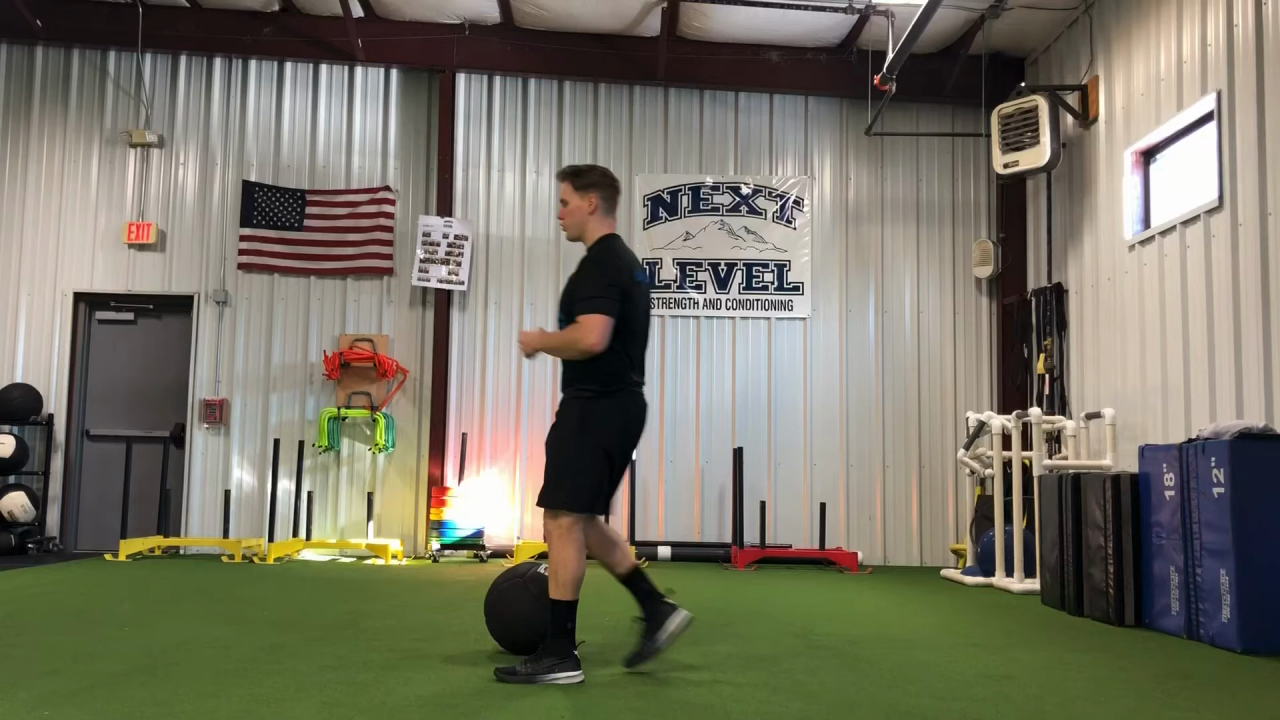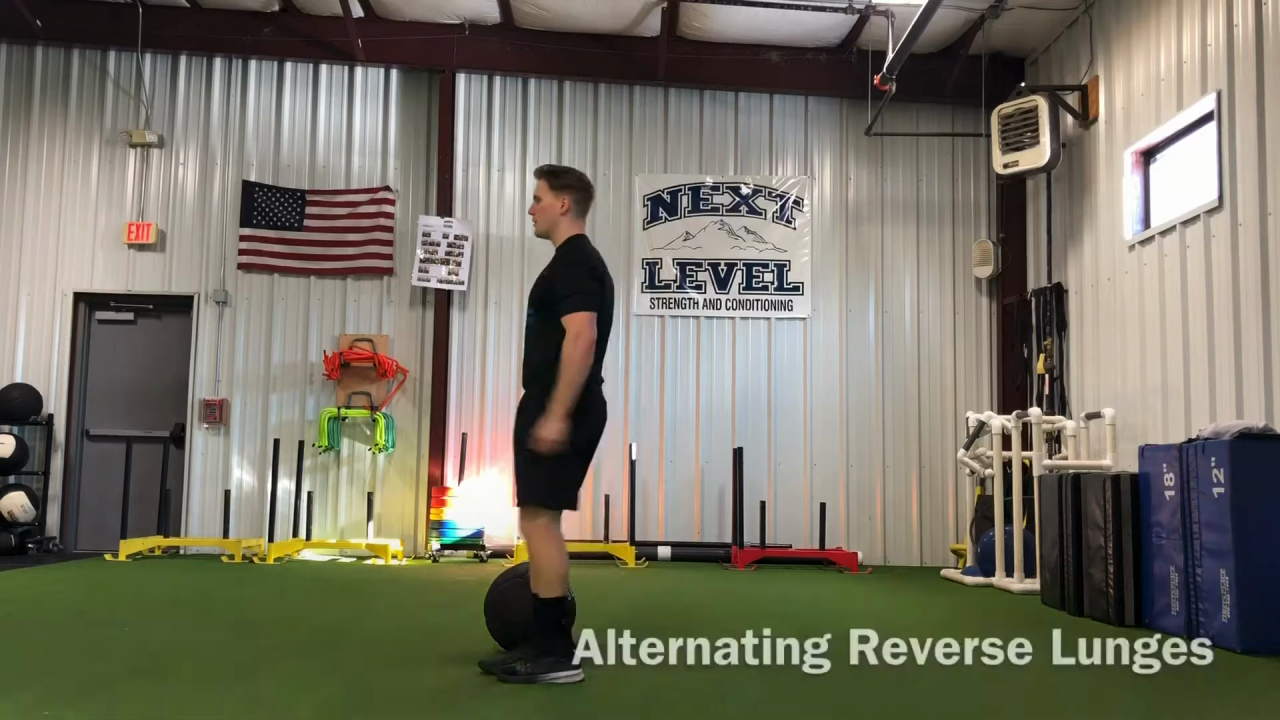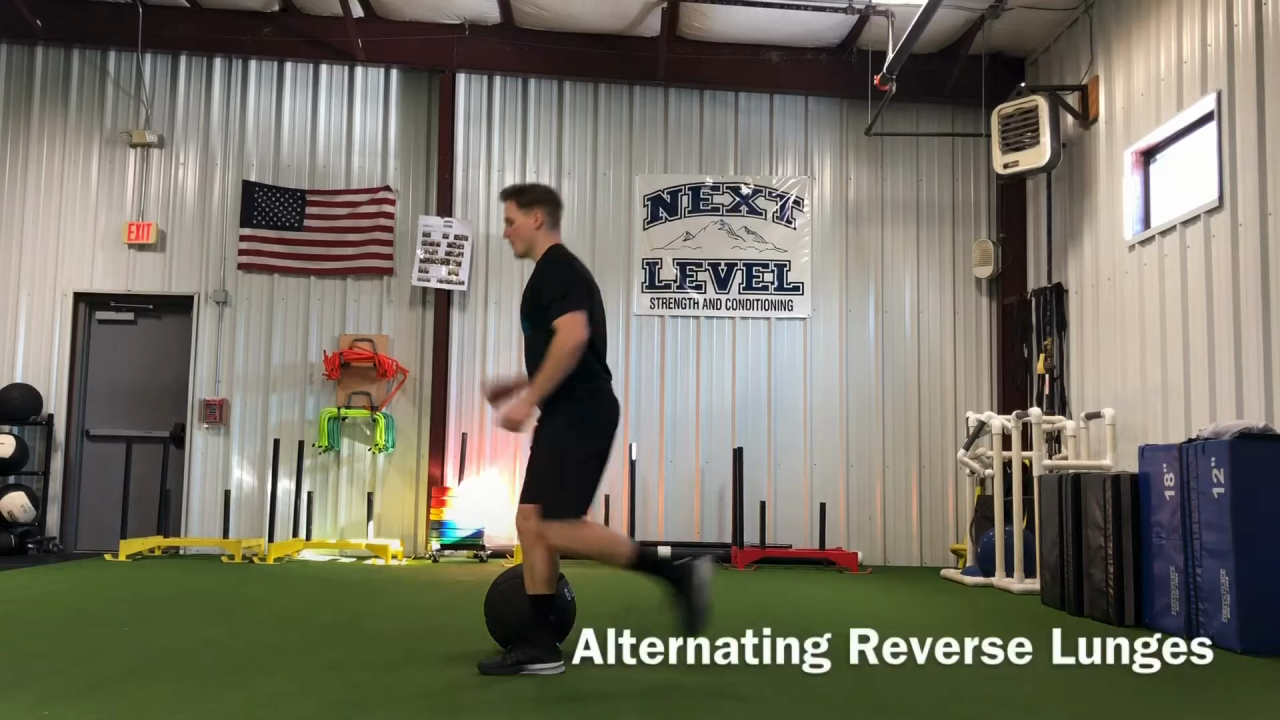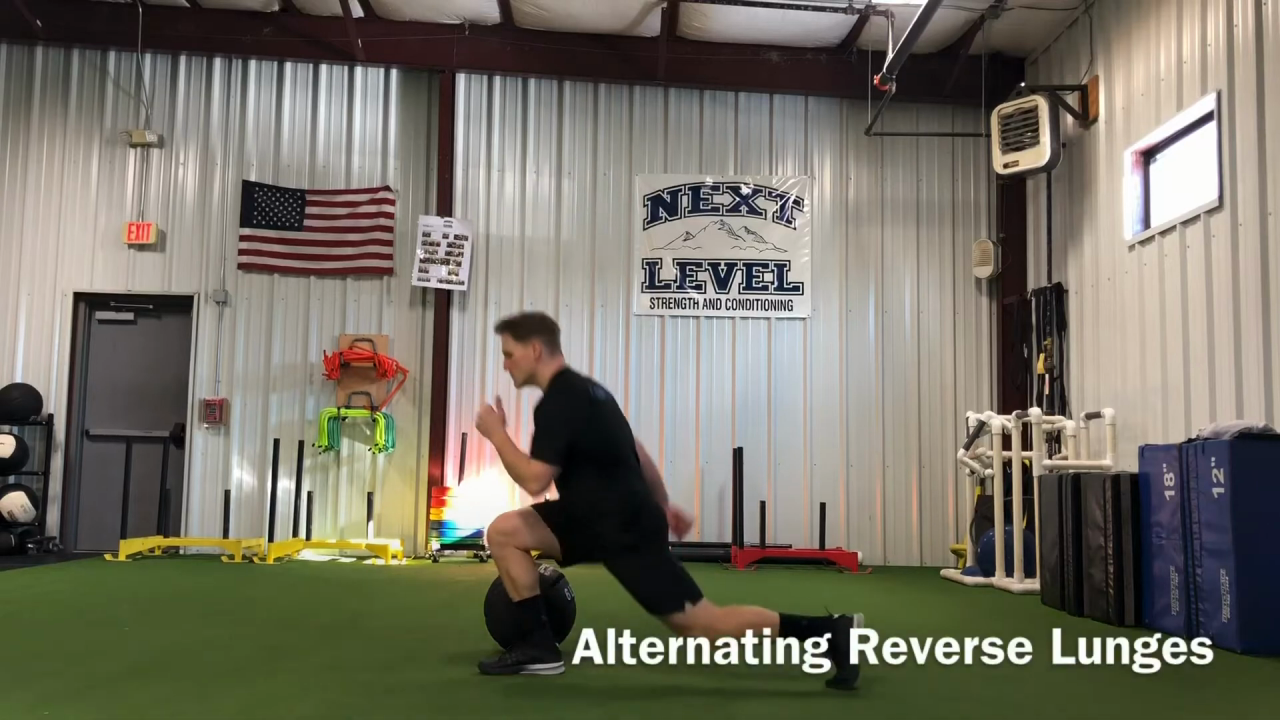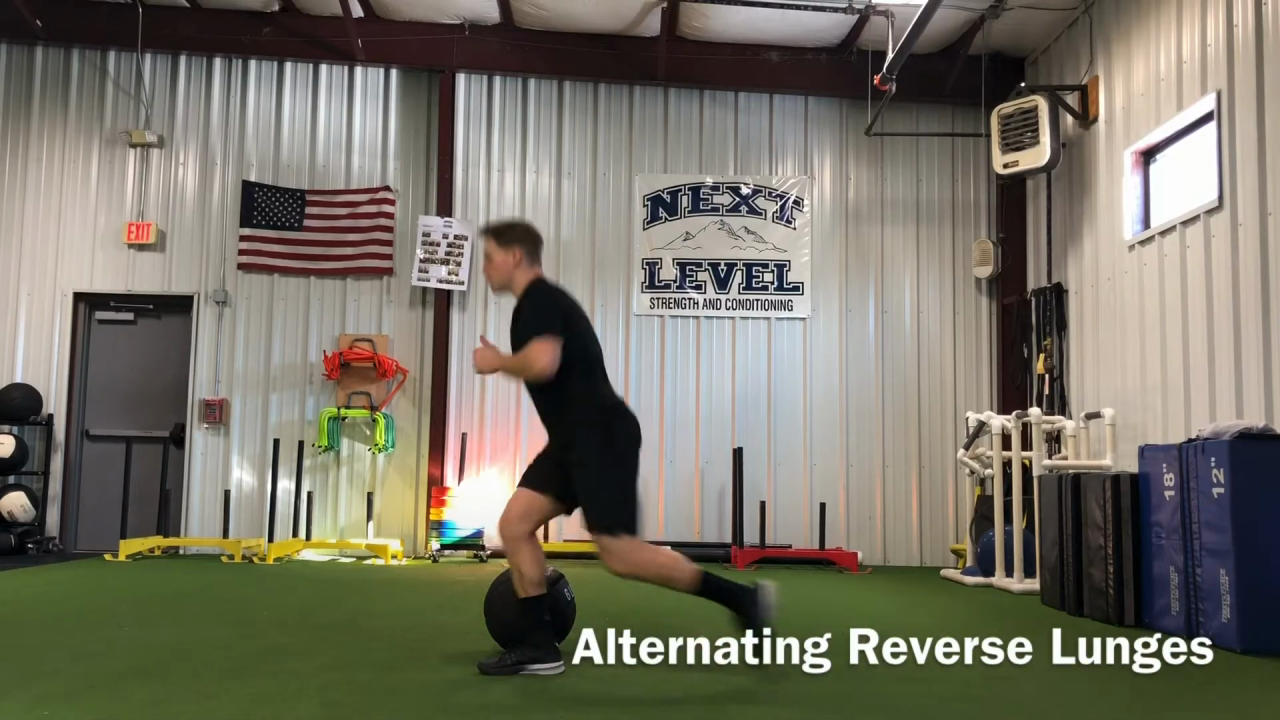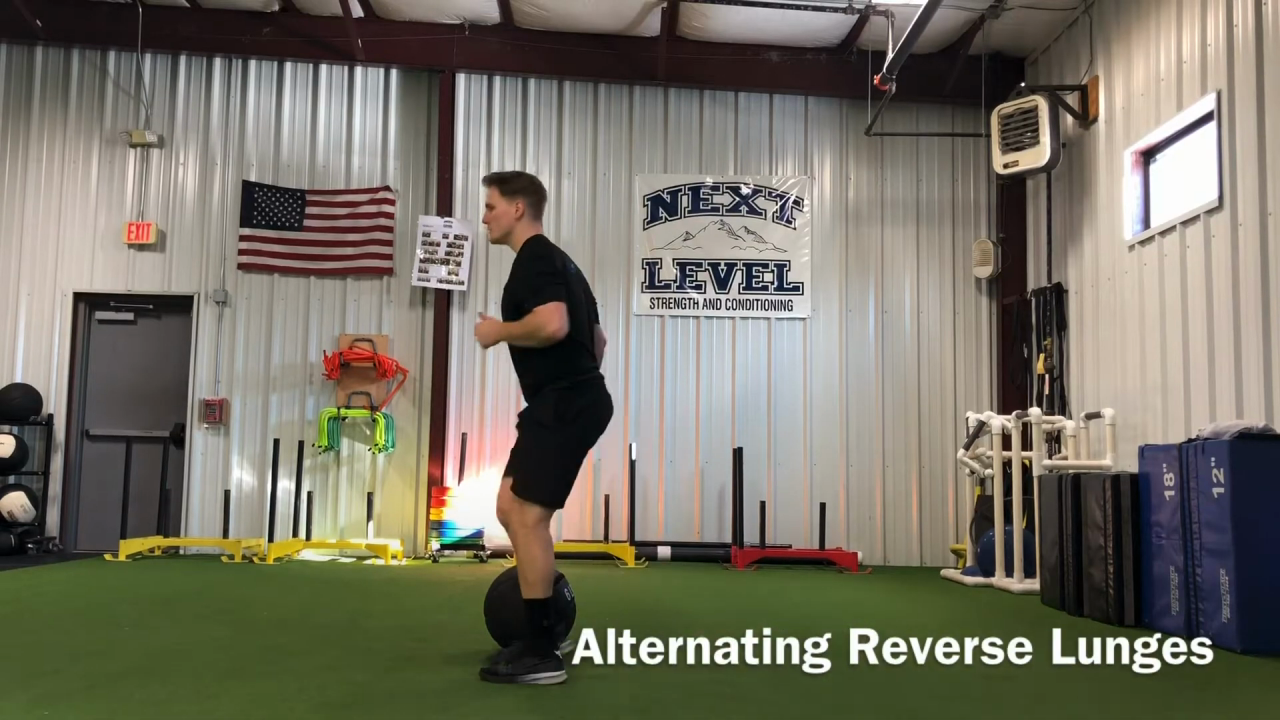
dt=0.4s
person 1, frame 1
left shoulder: (600, 263)
right shoulder: (626, 263)
left elbow: (592, 338)
left wrist: (540, 342)
left hip: (593, 409)
right hip: (617, 407)
left knee: (562, 524)
right knee: (582, 522)
left ankle: (560, 653)
right ankle: (656, 608)
person 1, frame 2
left shoulder: (573, 260)
right shoulder: (581, 263)
left elbow: (581, 339)
left wrist: (555, 414)
left hip: (557, 413)
right hip: (565, 412)
left knee: (538, 524)
right knee: (541, 523)
left ankle: (558, 650)
right ankle: (544, 644)
person 1, frame 3
left shoulder: (558, 269)
right shoulder: (557, 271)
left elbow: (574, 336)
left wrist: (531, 397)
right wrist: (524, 385)
left hip: (577, 418)
right hip: (565, 417)
left knee: (561, 530)
right knee: (530, 524)
left ankle: (676, 574)
right ankle: (540, 648)
person 1, frame 4
left shoulder: (558, 402)
right shoulder: (580, 390)
left elbow: (536, 480)
right elbow: (639, 454)
left wrist: (496, 434)
right wrist: (663, 505)
left hip: (624, 526)
right hip: (603, 517)
left knee: (702, 622)
right knee: (503, 534)
left ankle: (830, 633)
right ankle: (539, 647)
person 1, frame 5
left shoulder: (537, 303)
right shoulder: (544, 303)
left elbow: (542, 366)
left wrist: (497, 363)
left hip: (599, 438)
right hip: (576, 439)
left knee: (620, 554)
right knee: (514, 522)
left ankle: (743, 600)
right ankle: (538, 645)
person 1, frame 6
left shoulder: (535, 262)
right shoulder: (552, 263)
left elbow: (552, 327)
right elbow: (596, 337)
left wrist: (497, 332)
left hip: (565, 409)
right hip: (566, 407)
left knee: (523, 517)
right knee: (513, 511)
left ankle: (543, 652)
right ankle: (540, 636)
